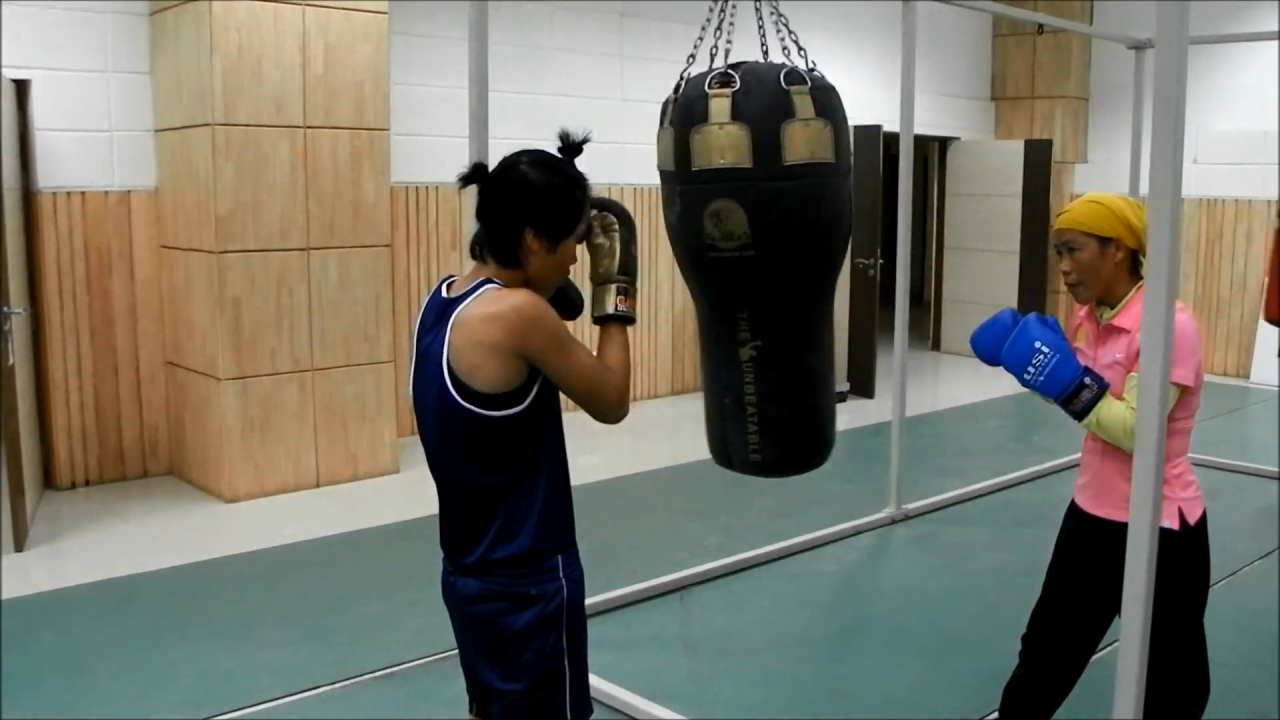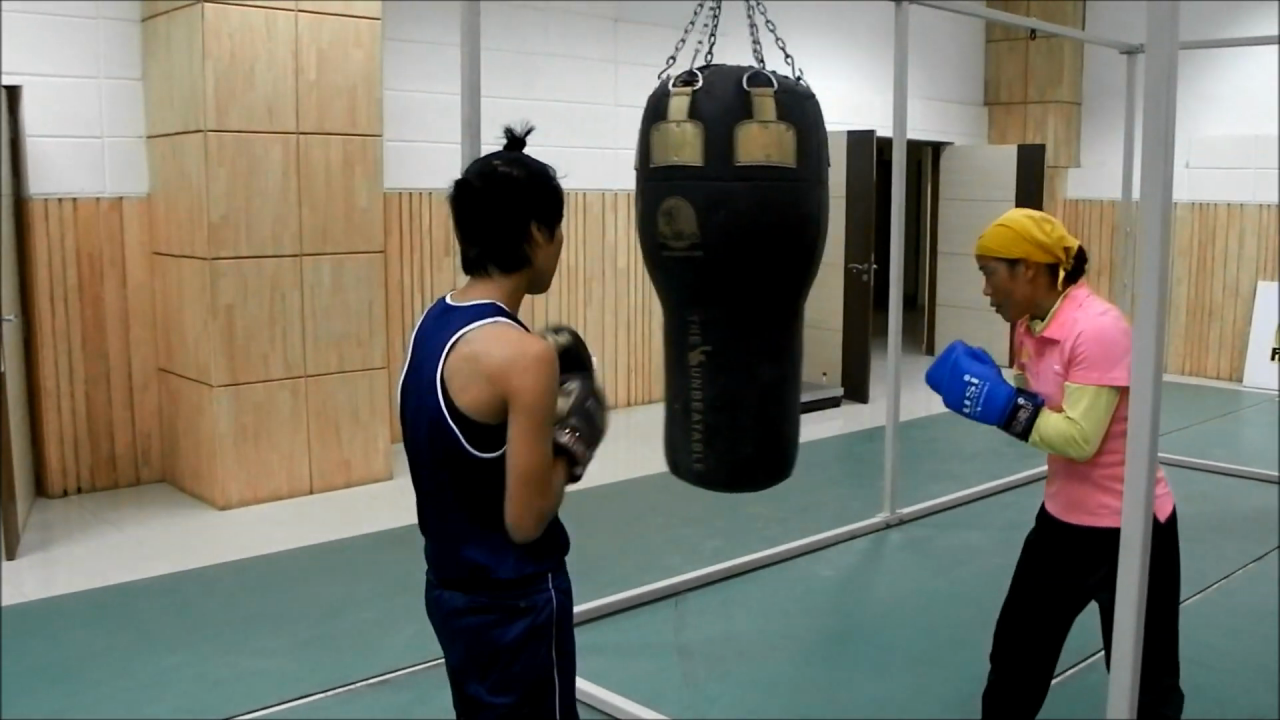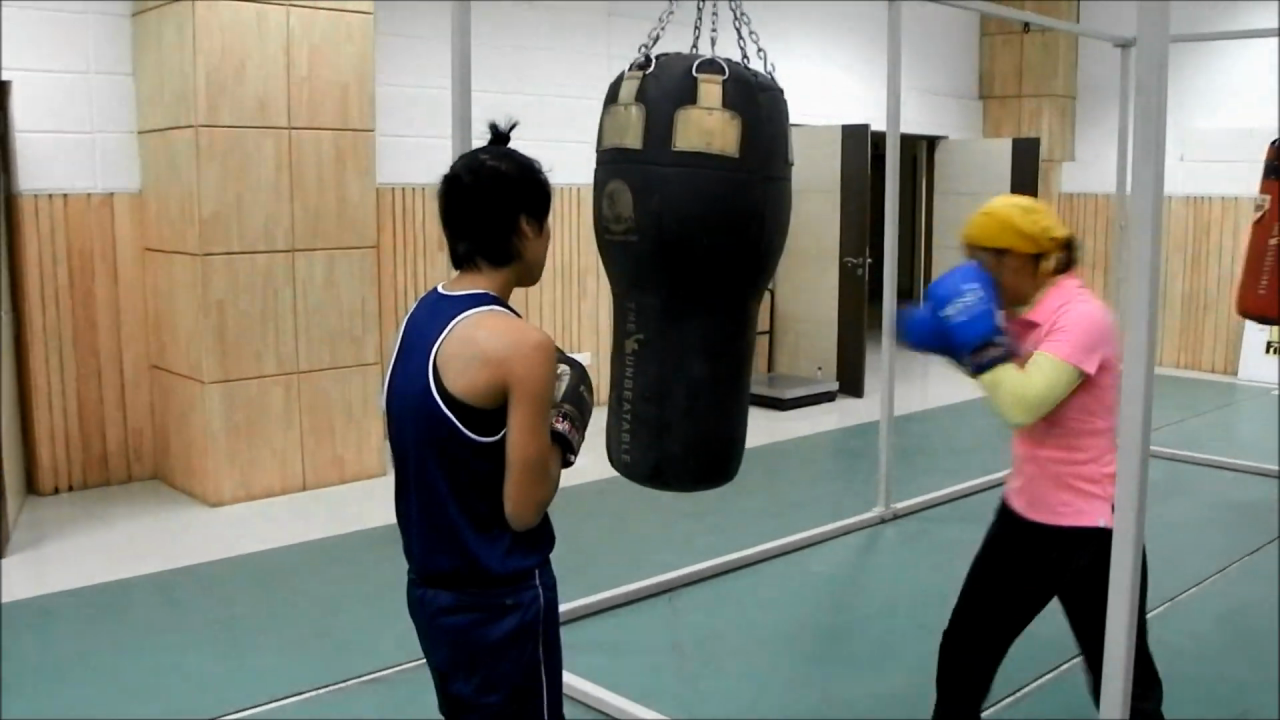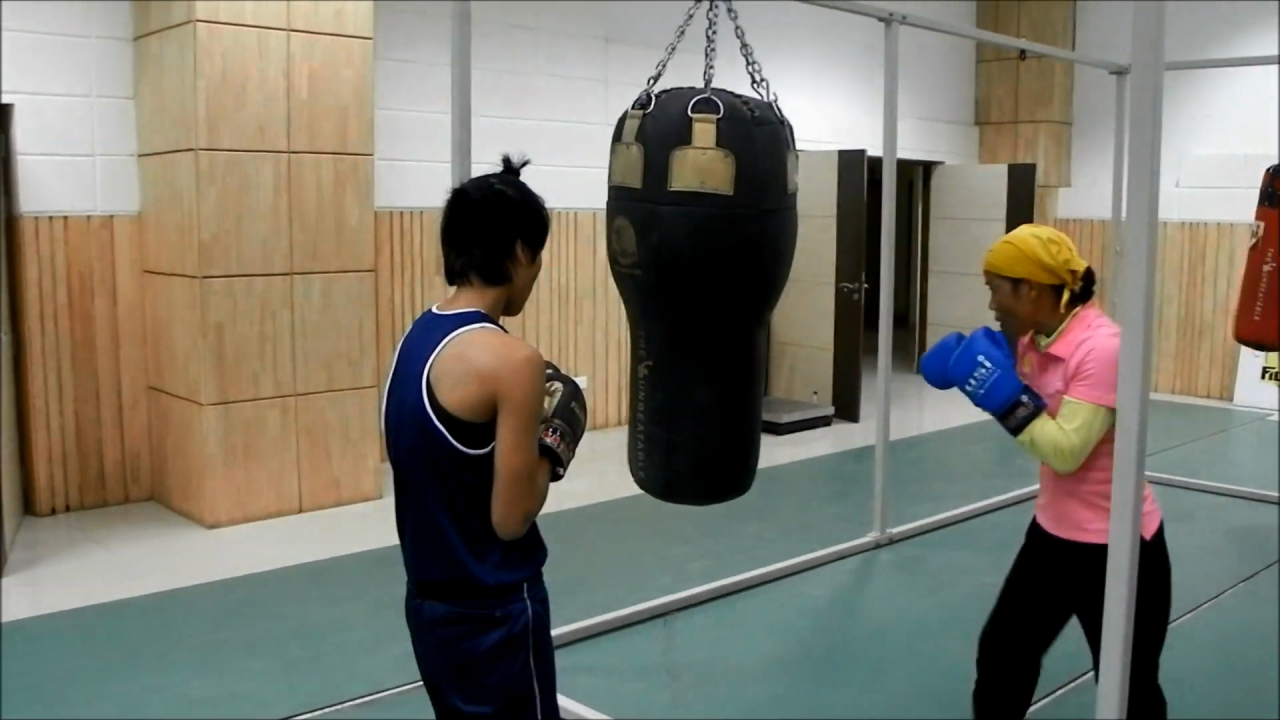
dt=0.7s
person 1, frame 1
left shoulder: (443, 300)
right shoulder: (517, 313)
right elbow: (611, 402)
right wrist: (615, 288)
left hip: (470, 572)
right hip: (527, 582)
person 1, frame 2
left shoulder: (438, 318)
right shoulder: (519, 353)
right elbow: (525, 520)
right wrist: (573, 437)
left hip: (453, 584)
right hip: (513, 599)
person 1, frame 3
left shoulder: (423, 316)
right shoulder: (519, 345)
right elbow: (524, 508)
right wrist: (566, 425)
left hip: (434, 585)
right hip: (497, 599)
person 1, frame 4
left shoulder: (417, 338)
right shoulder: (510, 360)
right elbow: (511, 518)
right wrist: (556, 441)
left hip: (431, 600)
right hip: (493, 612)
person 2, frame 1
left shoulder: (1168, 324)
right shoulder: (1089, 316)
left elbow: (1135, 431)
left wrist: (1066, 379)
right wrist: (1029, 361)
left hip: (1157, 531)
right hip: (1092, 515)
right knee: (1046, 647)
person 2, frame 2
left shoulder: (1098, 328)
right shoulder: (1030, 328)
left elbow: (1080, 439)
left wrist: (1000, 403)
right wrist: (978, 387)
left hip: (1128, 530)
right hip: (1063, 519)
right knee: (1016, 650)
person 2, frame 3
left shoulder: (1080, 316)
right shoulder: (1021, 312)
left elbow: (1022, 405)
left wrist: (981, 342)
right wrist: (943, 339)
left hip: (1088, 527)
right hip: (1027, 517)
right knee: (964, 645)
person 2, frame 4
left shoulder: (1103, 348)
right shoulder: (1033, 340)
left elbow: (1066, 452)
right elbow: (1032, 414)
left wrist: (1005, 395)
right wrist: (972, 373)
left hip: (1115, 549)
right hip: (1052, 533)
right knee: (1001, 651)
